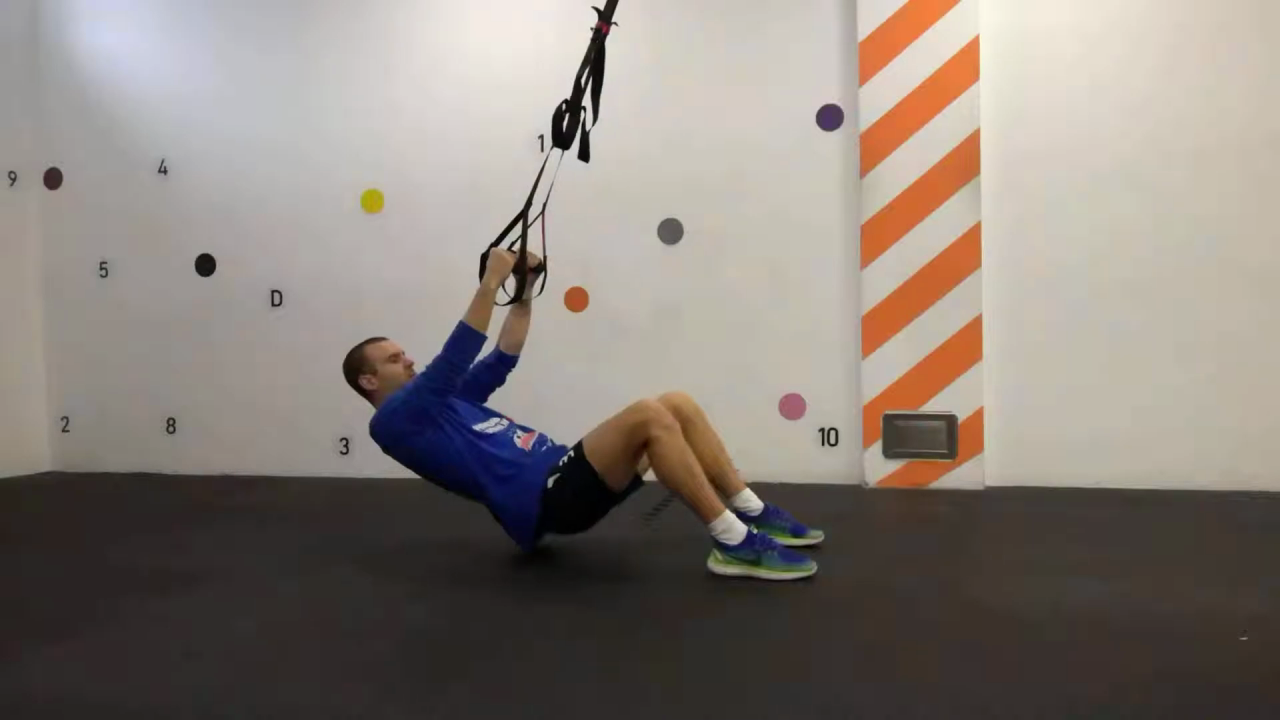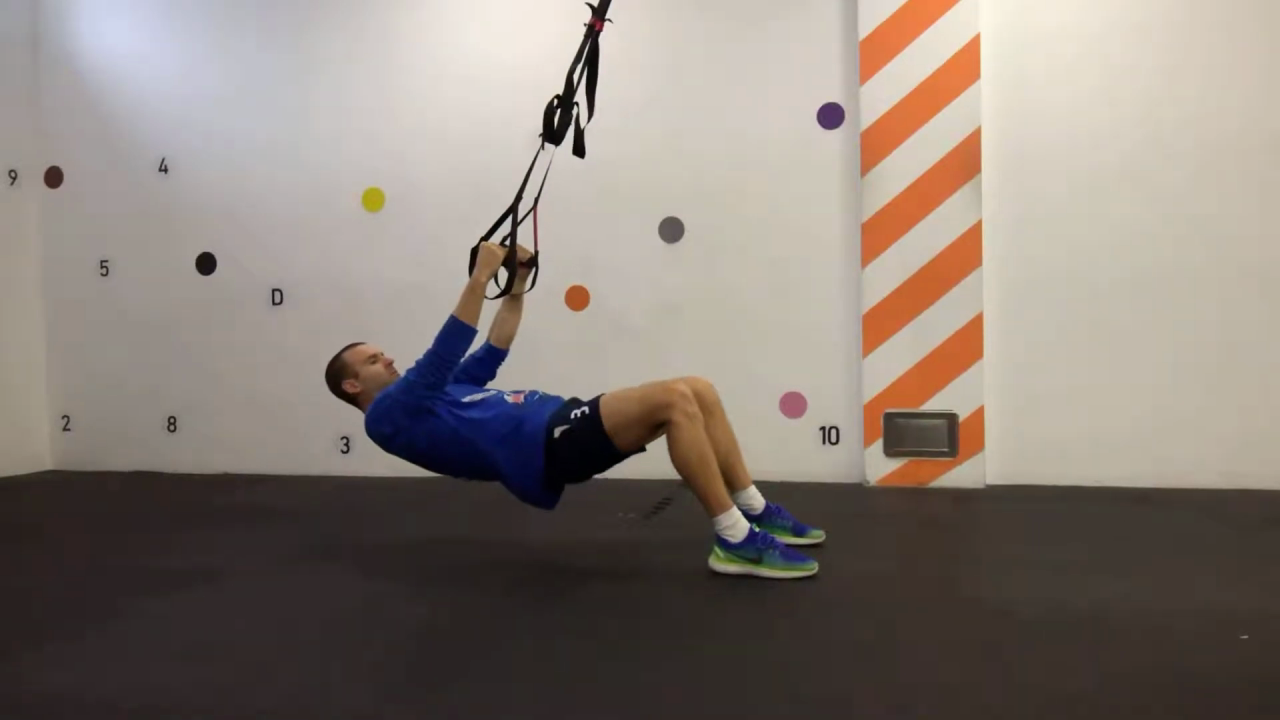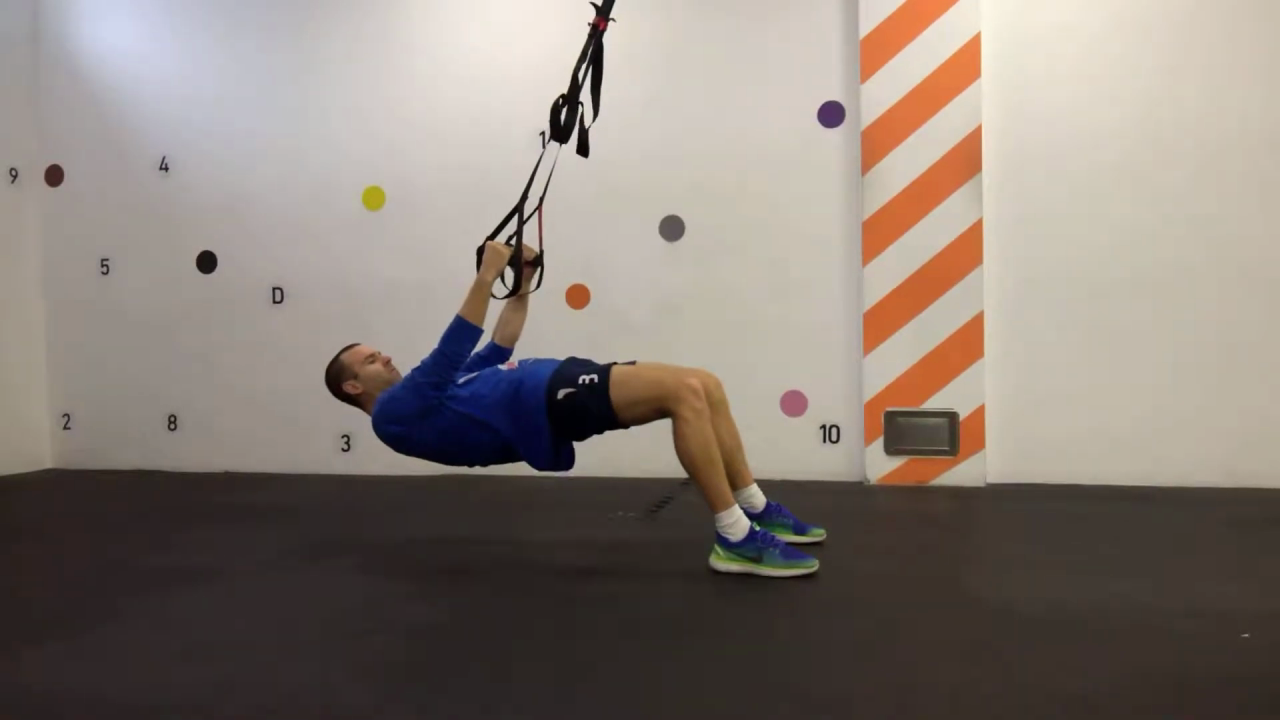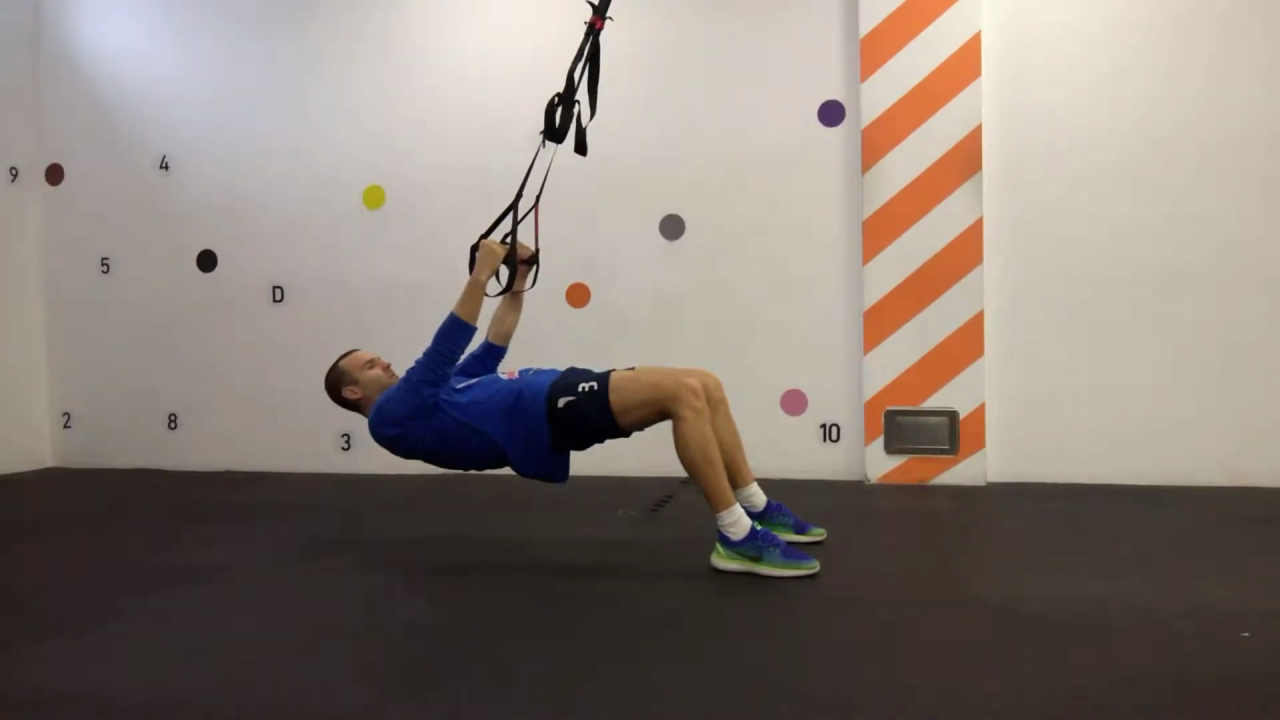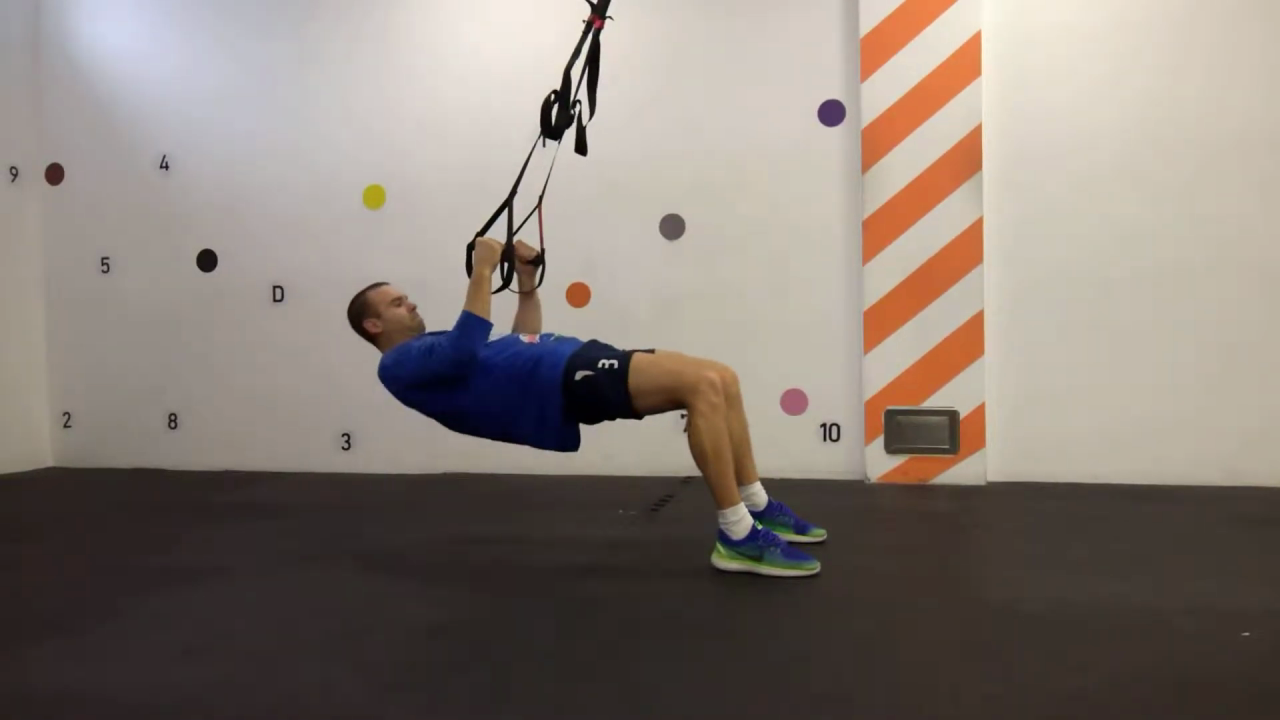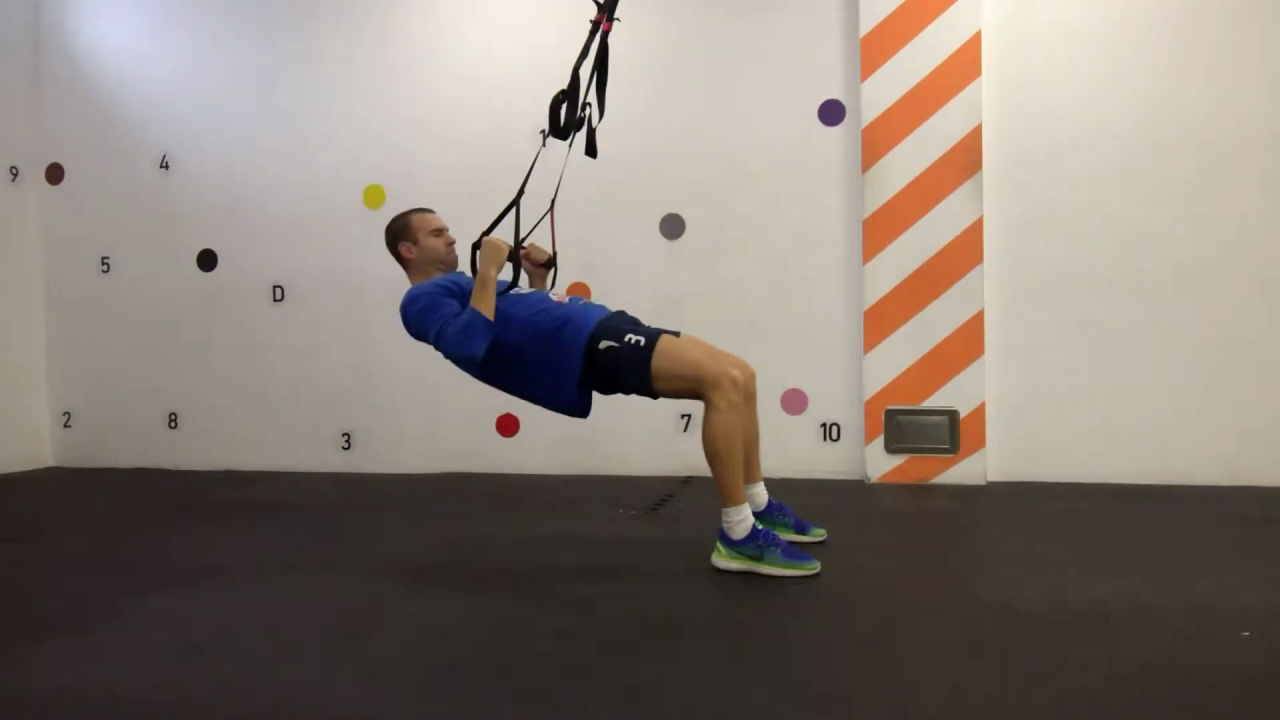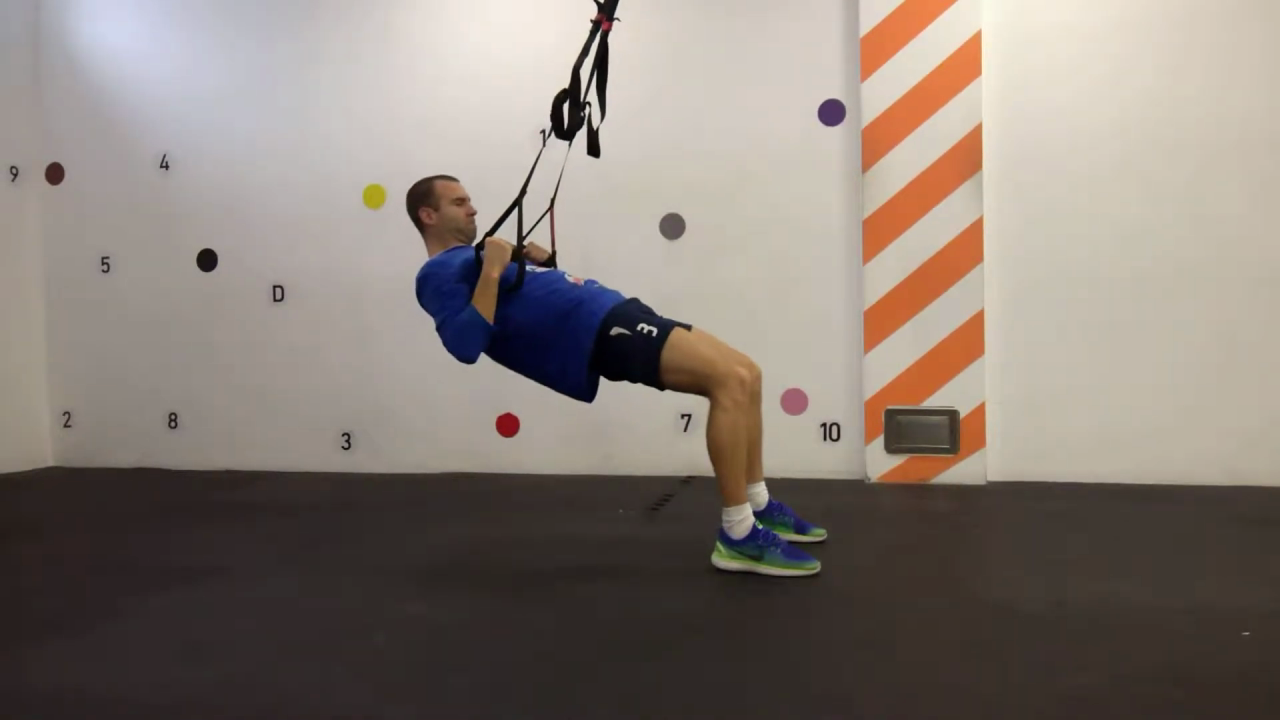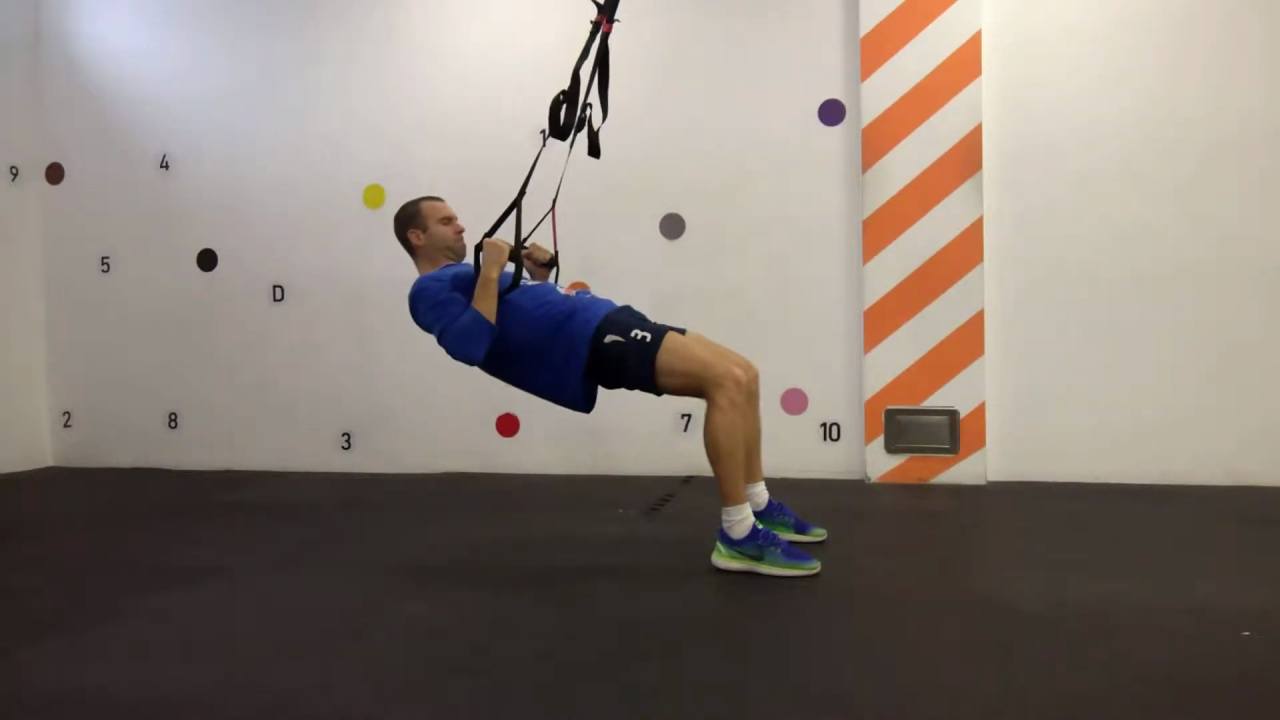
dt=0.5s
person 1, frame 1
left shoulder: (440, 402)
right shoulder: (395, 423)
left elbow: (500, 361)
right elbow: (451, 363)
left wrist: (523, 292)
right wrist: (489, 285)
left hip: (560, 475)
right hip: (544, 497)
left knee: (676, 405)
right knee: (649, 415)
left ankle: (755, 515)
right ankle: (733, 542)
person 1, frame 2
left shoulder: (427, 396)
right shoulder: (388, 418)
left elbow: (491, 355)
right elbow: (442, 356)
left wrist: (516, 286)
right wrist: (478, 279)
left hip: (558, 426)
right hip: (544, 446)
left knee: (698, 391)
right knee: (675, 399)
left ankle: (756, 511)
right ankle: (736, 539)
person 1, frame 3
left shoulder: (426, 395)
right shoulder: (395, 417)
left elbow: (495, 352)
right elbow: (447, 355)
left wrist: (521, 284)
right wrist: (486, 277)
left hip: (557, 385)
right hip: (546, 403)
left knee: (704, 385)
right knee: (686, 391)
left ankle: (757, 510)
right ankle: (736, 538)
person 1, frame 4
left shoulder: (428, 395)
right shoulder: (391, 420)
left elbow: (490, 350)
right elbow: (442, 353)
left wrist: (517, 282)
right wrist: (480, 275)
left hip: (557, 395)
right hip: (547, 415)
left knee: (704, 386)
right knee: (685, 393)
left ankle: (757, 509)
right ankle: (737, 537)
person 1, frame 5
left shoulder: (432, 349)
right shoulder: (401, 368)
left elbow: (522, 344)
right elbow: (467, 349)
left wrist: (526, 280)
right wrist: (481, 272)
left hip: (572, 363)
right hip: (561, 381)
left knee: (721, 380)
right knee: (705, 385)
left ankle: (758, 508)
right ankle: (738, 537)
person 1, frame 6
left shoulder: (452, 287)
right shoulder: (422, 302)
right elbow: (469, 346)
left wrist: (538, 280)
right wrist: (488, 272)
left hip: (598, 328)
right hip: (583, 346)
left knee: (738, 376)
right knee: (725, 382)
left ankle: (758, 507)
right ankle: (738, 536)
person 1, frame 7
left shoulder: (465, 261)
right shoulder: (439, 273)
right elbow: (466, 345)
left wrist: (538, 269)
right wrist: (491, 272)
left hip: (610, 314)
right hip: (593, 331)
left knee: (744, 377)
right knee: (731, 381)
left ankle: (758, 507)
right ankle: (739, 537)
person 1, frame 8
left shoulder: (456, 278)
right shoulder: (431, 290)
right elbow: (469, 347)
left wrist: (539, 276)
right wrist: (490, 271)
left hip: (603, 323)
right hip: (587, 339)
left knee: (741, 376)
right knee: (727, 381)
left ankle: (758, 506)
right ankle: (739, 535)
